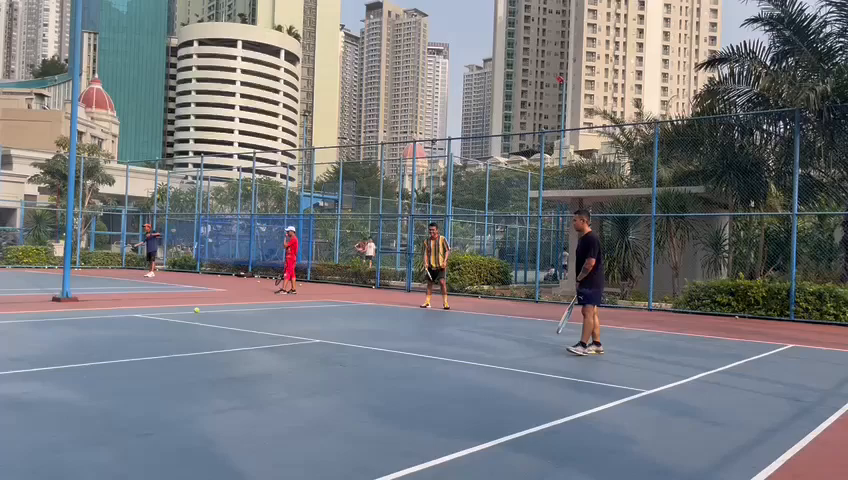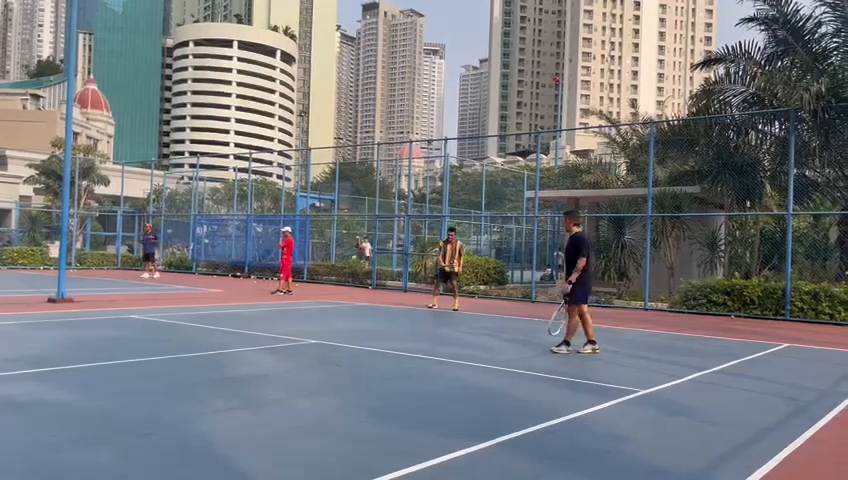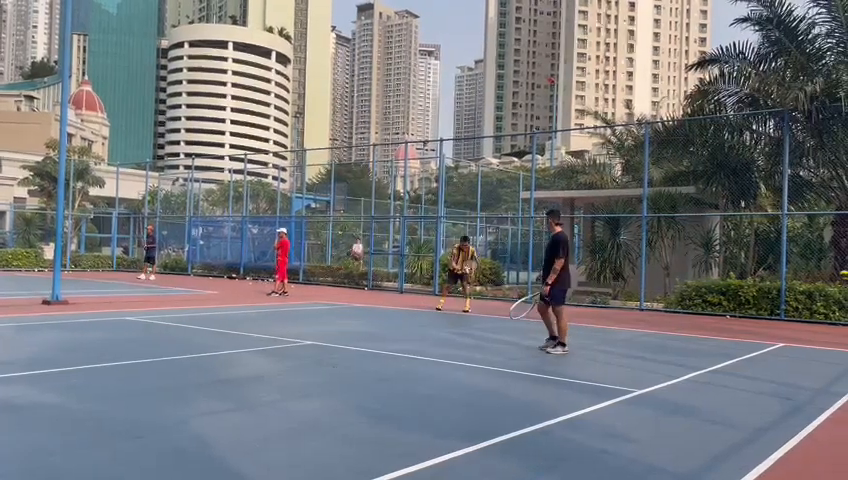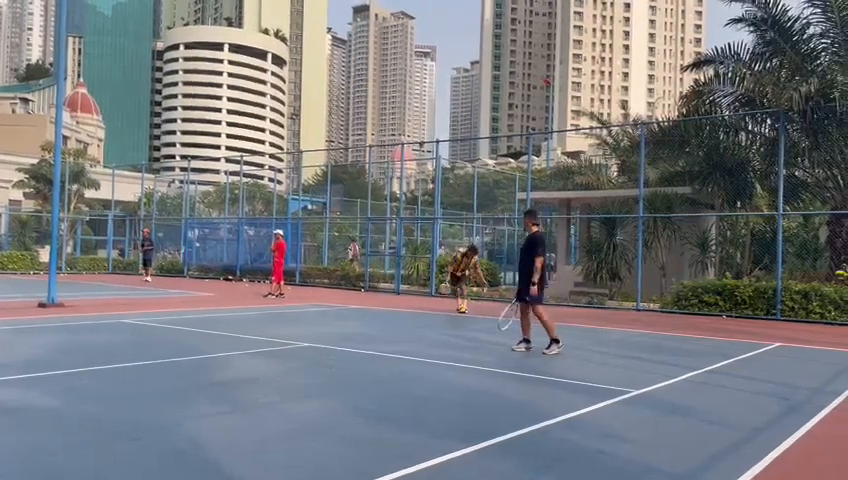
dt=0.5s
person 1, frame 1
left shoulder: (592, 238)
right shoulder: (582, 238)
left elbow: (590, 263)
left wrist: (578, 279)
right wrist: (580, 281)
left hip: (591, 283)
right hip: (587, 283)
left knee: (587, 312)
right knee: (592, 313)
left ankle: (583, 345)
right ankle: (596, 344)
person 1, frame 2
left shoulder: (580, 238)
right shoulder: (573, 238)
left elbow: (582, 262)
left wrist: (569, 281)
right wrist: (569, 281)
left hip: (579, 283)
right hip: (577, 283)
left knee: (573, 313)
right knee: (583, 312)
left ankle: (566, 344)
right ankle: (592, 343)
person 1, frame 3
left shoulder: (560, 238)
right shoulder: (555, 237)
left elbow: (559, 264)
left wrist: (547, 282)
right wrist: (546, 281)
left hip: (557, 283)
right hip: (552, 283)
left knee: (558, 313)
right knee: (542, 309)
left ankle: (562, 344)
right ankle: (553, 337)
person 1, frame 4
left shoulder: (537, 237)
right shoulder: (529, 237)
left elbow: (539, 262)
left wrist: (534, 283)
left hip: (534, 283)
right hip: (525, 282)
left knee: (538, 311)
right knee: (523, 311)
left ankle: (555, 341)
right ankle: (526, 341)
